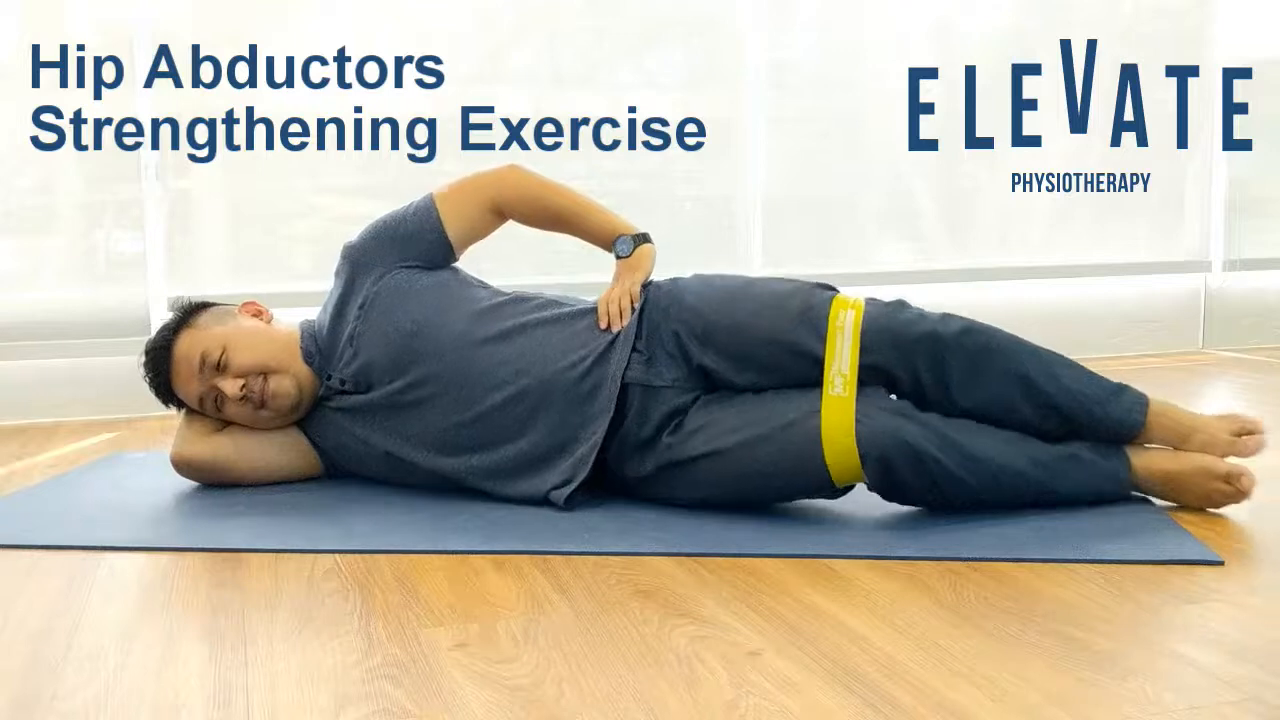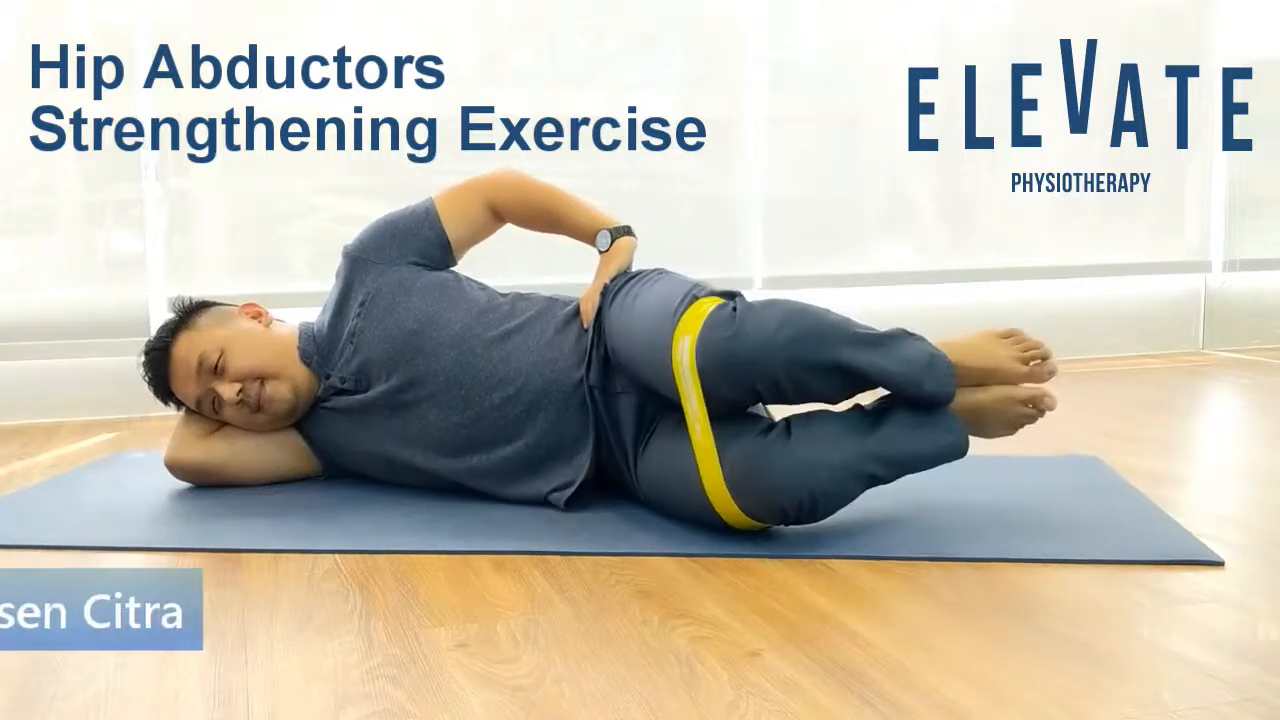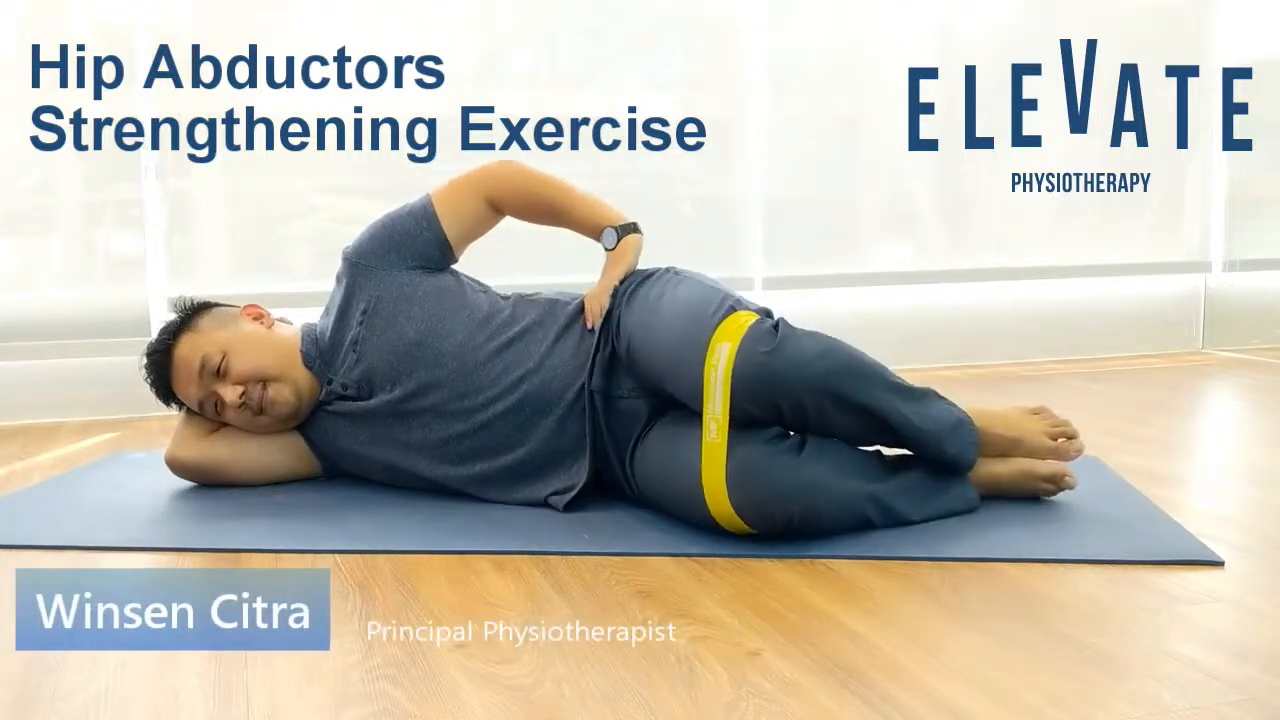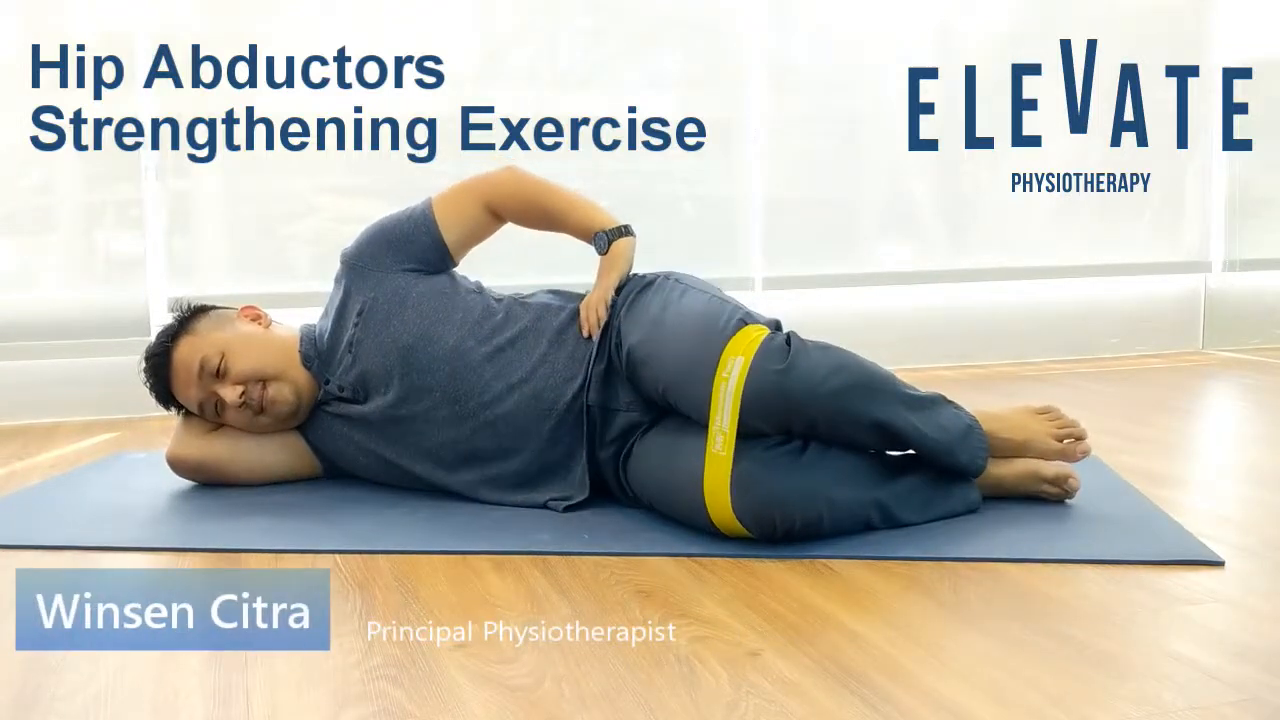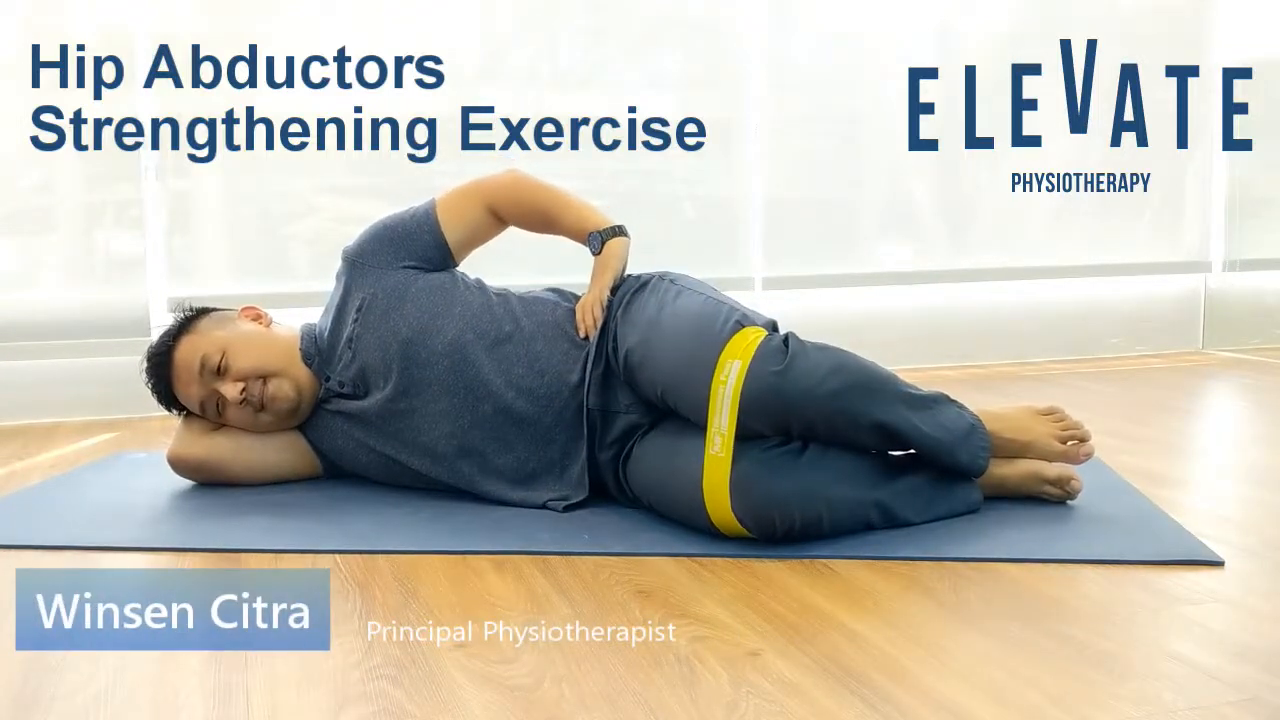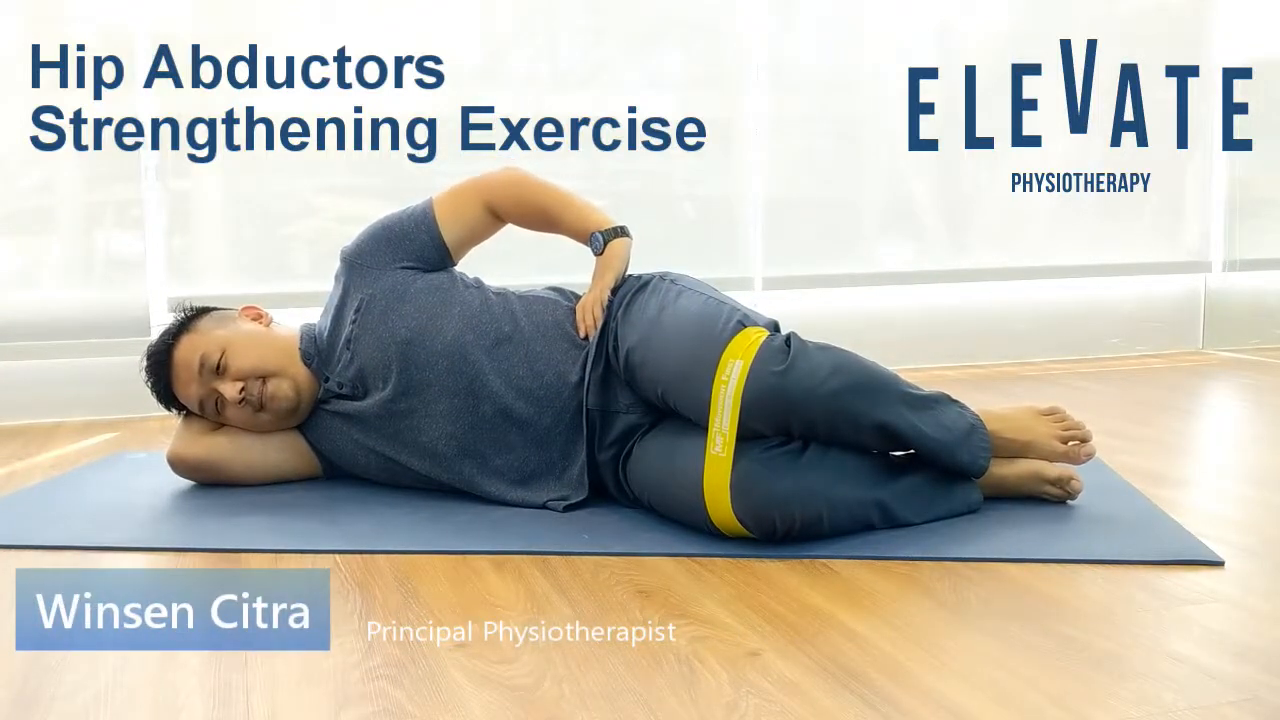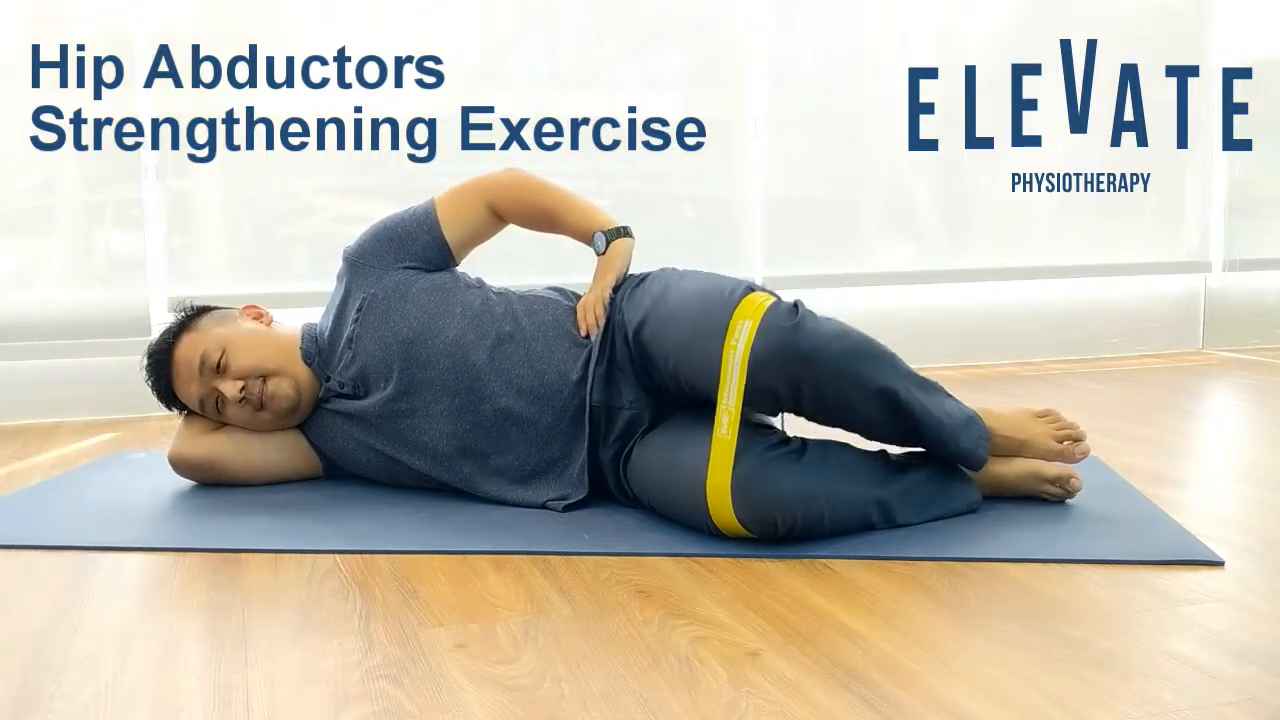
dt=0.7s
person 1, frame 1
left shoulder: (369, 270)
right shoulder: (331, 438)
left elbow: (503, 182)
left wrist: (631, 246)
left hip: (659, 338)
right hip: (654, 460)
left knee: (893, 341)
right knee: (884, 437)
left ankle: (1148, 420)
right ankle: (1131, 472)
person 1, frame 2
left shoulder: (368, 270)
right shoulder: (324, 435)
left elbow: (498, 189)
left wrist: (612, 238)
left hip: (621, 329)
right hip: (630, 453)
left knee: (726, 351)
right knee: (778, 479)
left ankle: (935, 364)
right ankle: (955, 418)
person 1, frame 3
left shoulder: (371, 270)
right shoulder: (330, 438)
left elbow: (497, 180)
left wrist: (617, 233)
left hip: (633, 328)
right hip: (627, 448)
left knee: (767, 365)
right knee: (768, 491)
left ankle: (962, 429)
right ankle: (966, 479)
person 1, frame 4
left shoulder: (369, 269)
right shoulder: (328, 436)
left elbow: (499, 187)
left wrist: (612, 237)
left hip: (637, 331)
right hip: (623, 454)
left knee: (773, 379)
right knee: (763, 498)
left ankle: (973, 430)
right ankle: (977, 479)
person 1, frame 5
left shoulder: (370, 266)
right shoulder: (329, 437)
left elbow: (501, 189)
left wrist: (606, 239)
left hip: (633, 329)
right hip: (617, 454)
left knee: (773, 379)
right knee: (755, 498)
left ankle: (972, 430)
right ankle: (979, 479)
person 1, frame 6
left shoulder: (368, 270)
right shoulder: (326, 436)
left elbow: (500, 187)
left wrist: (609, 238)
left hip: (632, 331)
right hip: (621, 456)
left knee: (770, 382)
right knee: (761, 496)
left ankle: (974, 432)
right ankle: (980, 479)
person 1, frame 7
left shoulder: (369, 267)
right shoulder: (326, 437)
left elbow: (503, 186)
left wrist: (611, 239)
left hip: (633, 336)
right hip: (622, 454)
left knee: (777, 341)
right knee: (764, 499)
left ankle: (972, 433)
right ankle: (972, 480)
